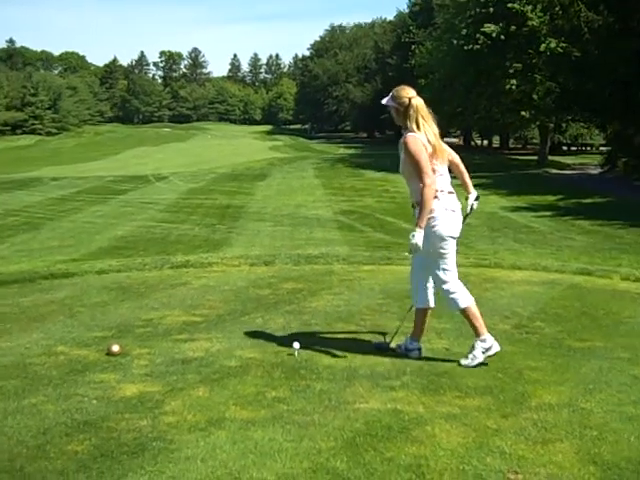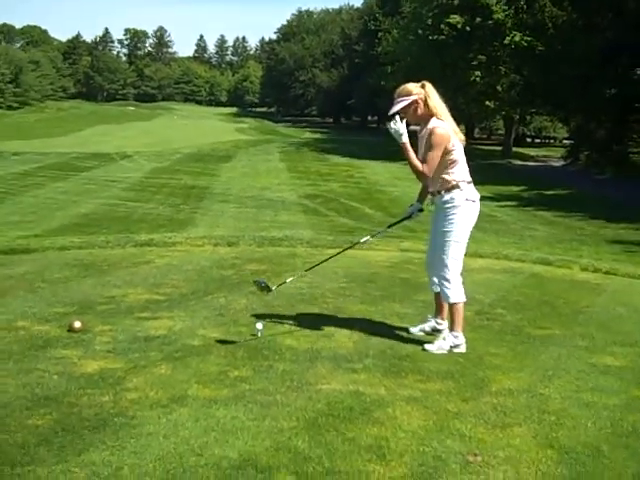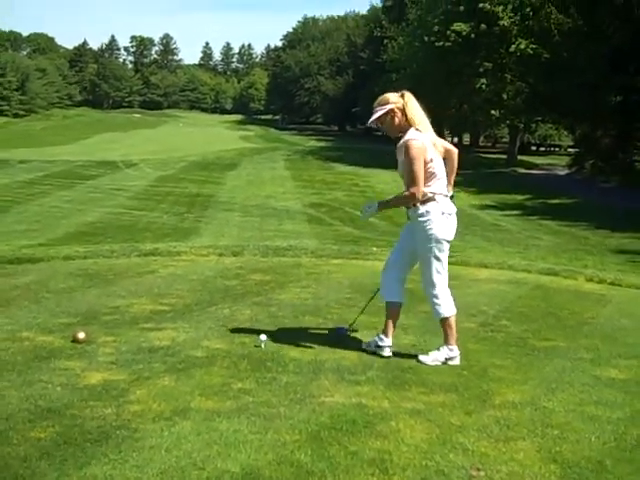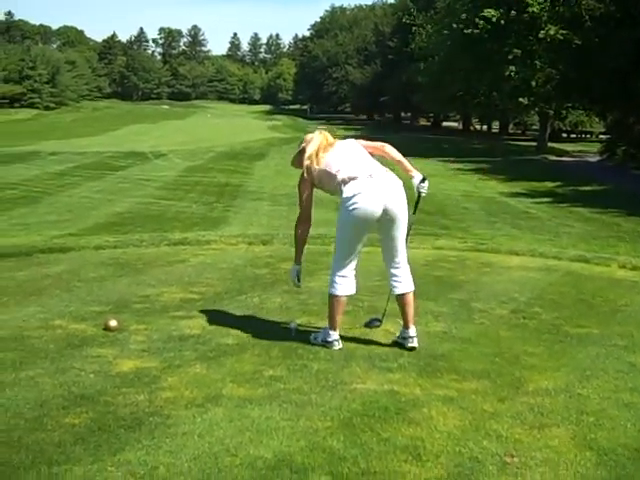
dt=1s
person 1, frame 1
left shoulder: (410, 139)
right shoulder: (426, 134)
left elbow: (428, 184)
right elbow: (454, 158)
left wrist: (419, 227)
right wrist: (470, 191)
left hip: (438, 212)
right hip: (446, 208)
left knee: (446, 280)
right knee: (420, 278)
left ankle: (485, 340)
right ankle: (414, 342)
person 1, frame 2
left shoulder: (439, 130)
right shoulder: (427, 129)
left elbow: (423, 173)
left wrist: (403, 140)
right wrist: (419, 202)
left hip: (459, 202)
right hip: (444, 202)
left knee: (448, 269)
right knee: (434, 264)
left ankle: (456, 336)
right ankle: (439, 320)
person 1, frame 3
left shoulder: (413, 143)
right shoulder: (419, 136)
left elbow: (416, 193)
right elbow: (453, 152)
left wrist: (379, 206)
right wrist: (447, 188)
left hip: (433, 217)
right hip: (420, 217)
left knee: (435, 285)
right knee: (392, 272)
left ankle: (450, 349)
right ankle: (386, 339)
person 1, frame 4
left shoulder: (310, 170)
right shoulder: (349, 144)
left elbow: (304, 220)
right elbow: (385, 148)
left wrist: (297, 262)
right wrist: (414, 174)
left hip: (361, 197)
right hip: (392, 187)
left knee: (343, 268)
right knee: (398, 263)
left ankle: (331, 334)
right ankle: (409, 332)
